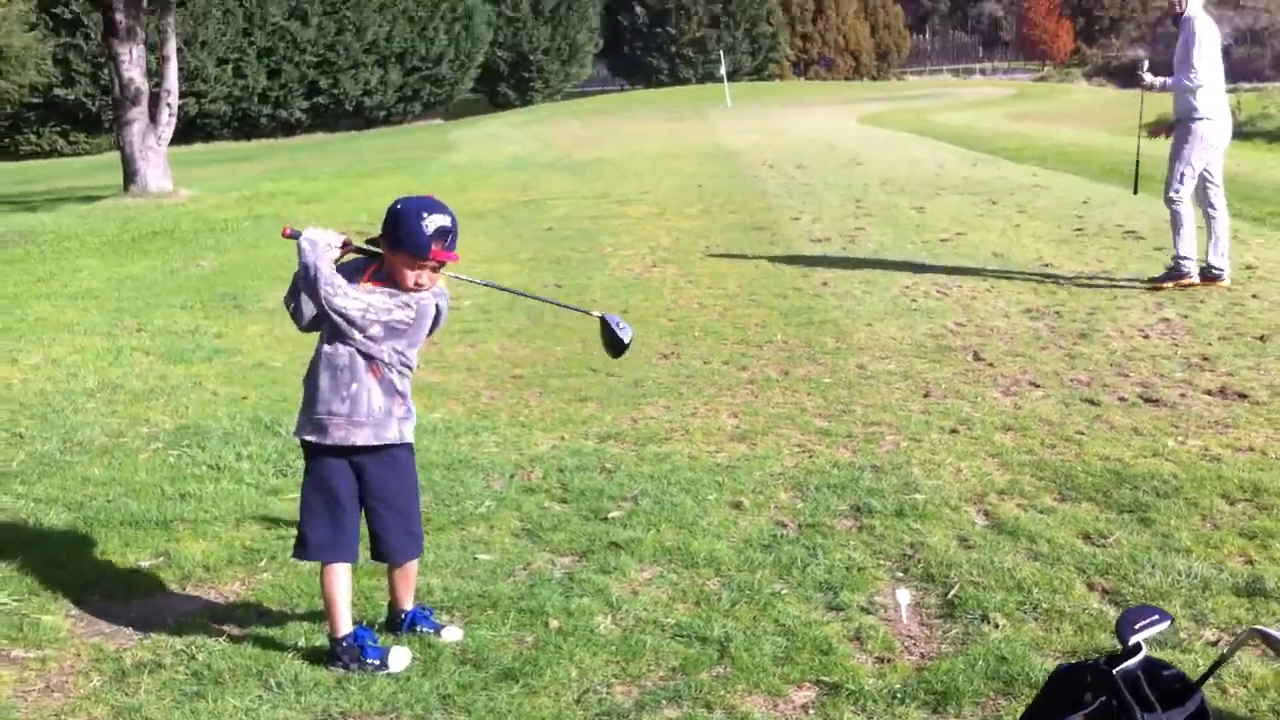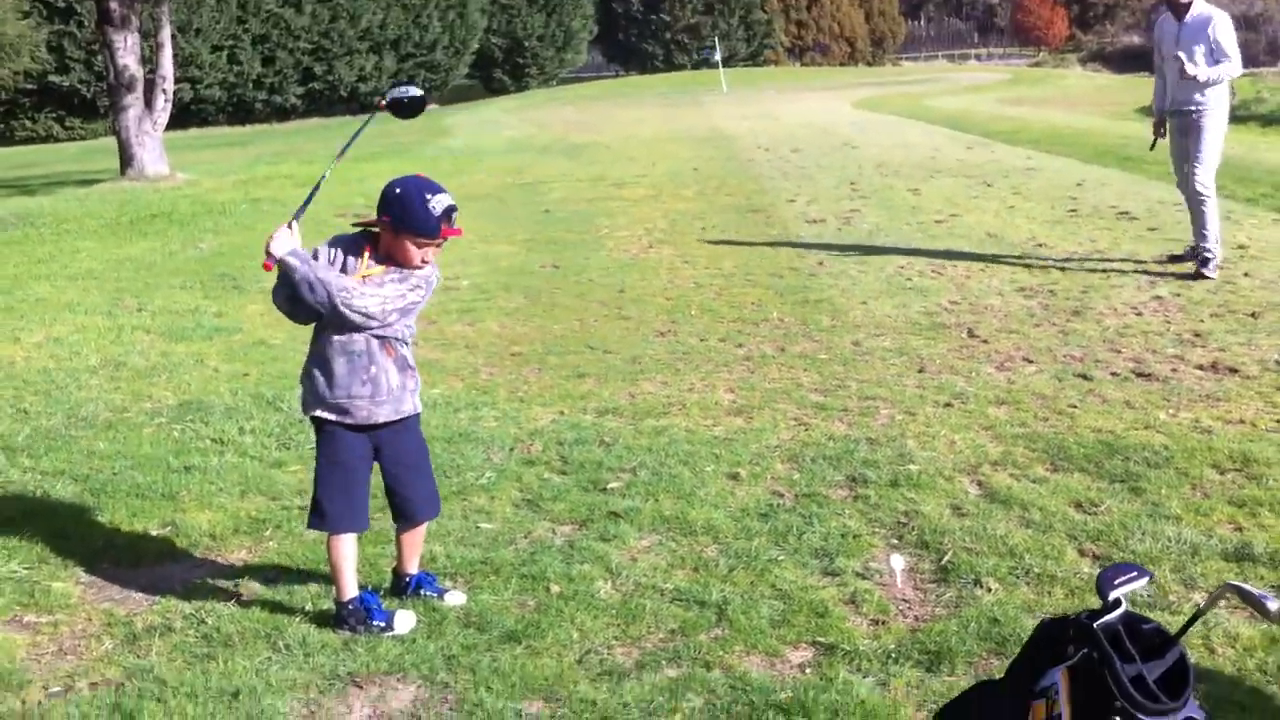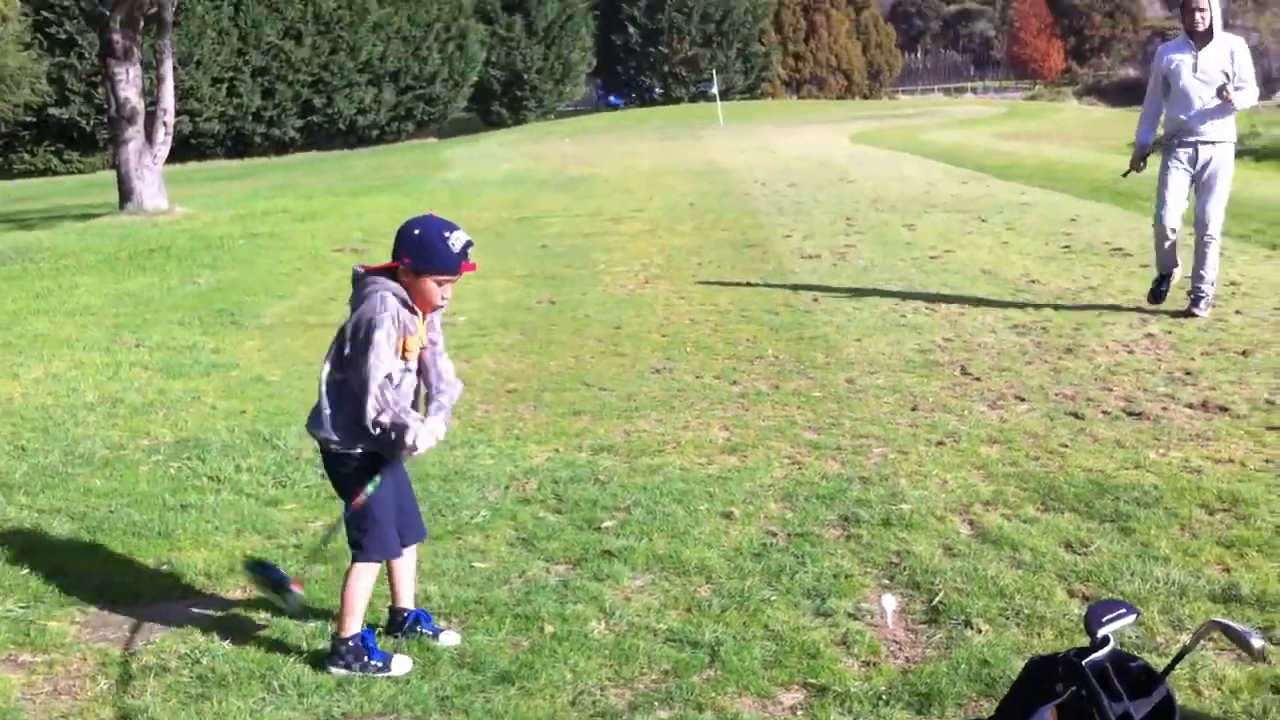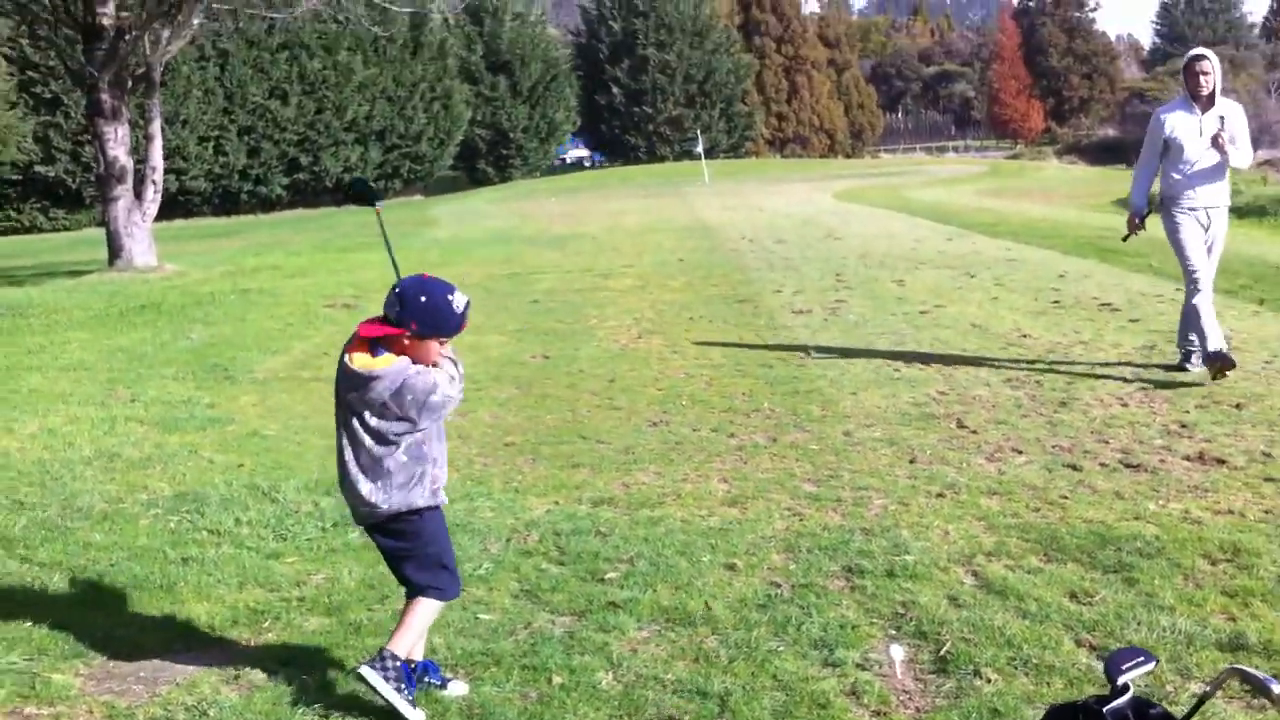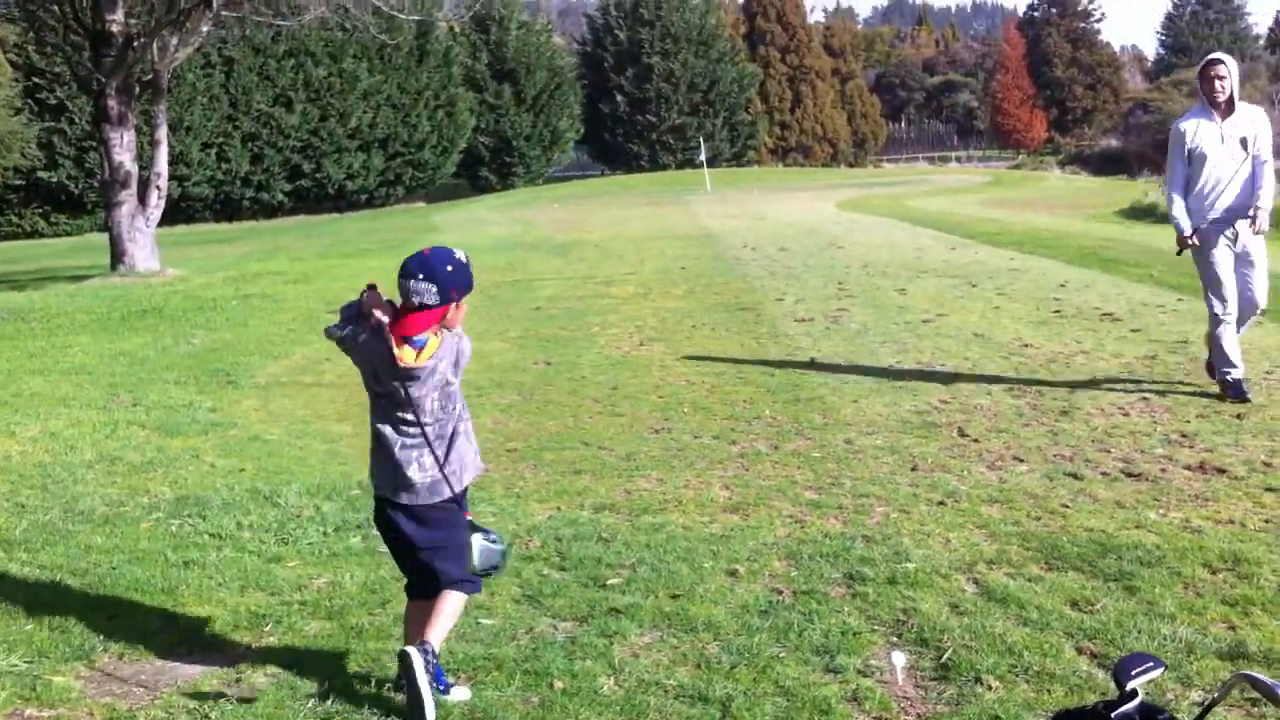
dt=0.3s
person 1, frame 1
left shoulder: (421, 303)
right shoulder: (356, 272)
left elbow: (336, 300)
right elbow: (305, 314)
left wrist: (311, 248)
right wrist: (318, 256)
left hip: (384, 436)
right hip: (328, 432)
left knee: (402, 536)
right knee: (334, 540)
left ankle: (403, 613)
right ankle: (345, 642)
person 1, frame 2
left shoulder: (421, 278)
right shoulder: (339, 253)
left elbow: (358, 302)
right elbow: (296, 306)
left wrist: (294, 257)
right wrist: (290, 256)
left hip: (396, 407)
right hip: (338, 407)
left knee: (417, 502)
right knee: (342, 507)
left ankle: (408, 577)
right ankle: (350, 606)
person 1, frame 3
left shoulder: (424, 313)
right shoulder: (381, 301)
left elbow: (442, 377)
right elbow: (378, 380)
left wrist: (435, 421)
right wrist: (408, 426)
left hip: (388, 439)
right hip: (354, 441)
left knee: (405, 530)
right knee: (376, 541)
left ankle: (404, 614)
right ankle: (349, 645)
person 1, frame 4
left shoulder: (357, 352)
right shoulder: (418, 384)
right elbow: (449, 388)
right wrist: (448, 364)
left hip: (372, 497)
right hip: (406, 502)
left knee: (421, 581)
right knee: (438, 583)
left ankle: (412, 666)
right ankle: (390, 661)
person 1, frame 5
left shoulder: (374, 342)
right shoulder: (453, 349)
left elbow: (341, 328)
left wrist: (367, 307)
right wrist: (383, 310)
left hip: (389, 490)
right hip: (436, 492)
left knee: (424, 581)
right knee: (458, 579)
left ankle: (415, 667)
right ankle: (424, 653)
person 2, frame 1
left shoulder: (1197, 28)
right shoulder: (1190, 29)
left elbow: (1199, 79)
left wrist: (1157, 84)
right wrist: (1174, 123)
left hip: (1201, 122)
right hip: (1210, 120)
left knee: (1177, 192)
right knee: (1211, 197)
left ankle: (1184, 267)
right ankle: (1217, 268)
person 2, frame 2
right shoulder: (1163, 24)
left elbow: (1233, 64)
left wrist: (1200, 74)
right wrist: (1159, 113)
left hip: (1209, 113)
right hip: (1178, 114)
left knee: (1200, 182)
right knee: (1187, 183)
left ankle: (1209, 255)
right ankle: (1201, 247)
person 2, frame 3
left shoulder: (1233, 47)
right shoulder: (1166, 53)
left elbow: (1251, 91)
right elbow: (1153, 101)
left wrist: (1234, 98)
right wrist: (1142, 145)
left hip: (1218, 148)
right hip: (1178, 147)
left knee: (1209, 226)
right knee: (1166, 220)
left ankle: (1202, 293)
right ankle: (1166, 270)
person 2, frame 4
left shoulder: (1232, 112)
right shoulder: (1165, 116)
left elbow: (1245, 157)
right elbow: (1148, 164)
left wrist: (1229, 152)
right wrist: (1137, 207)
left hip: (1217, 210)
right hip: (1180, 209)
left knee: (1200, 280)
right knee: (1199, 278)
left ankle: (1189, 348)
right ankle: (1213, 351)
person 2, frame 5
left shoulder: (1255, 118)
right shoulder: (1185, 127)
left elbow: (1264, 167)
right elbow: (1176, 180)
left wrist: (1262, 208)
right wrist: (1182, 226)
left hip: (1246, 224)
right hip: (1207, 227)
left knee: (1255, 299)
right knee: (1224, 303)
left ankle: (1219, 345)
right ankle: (1230, 377)
